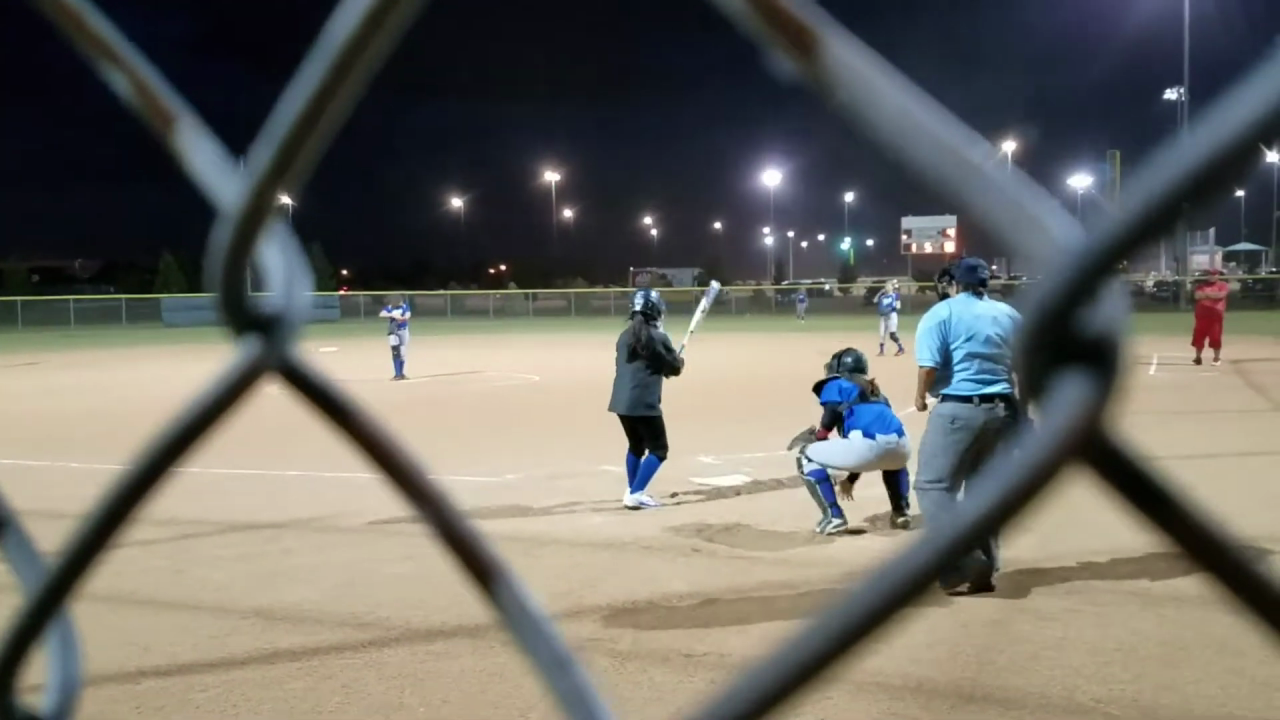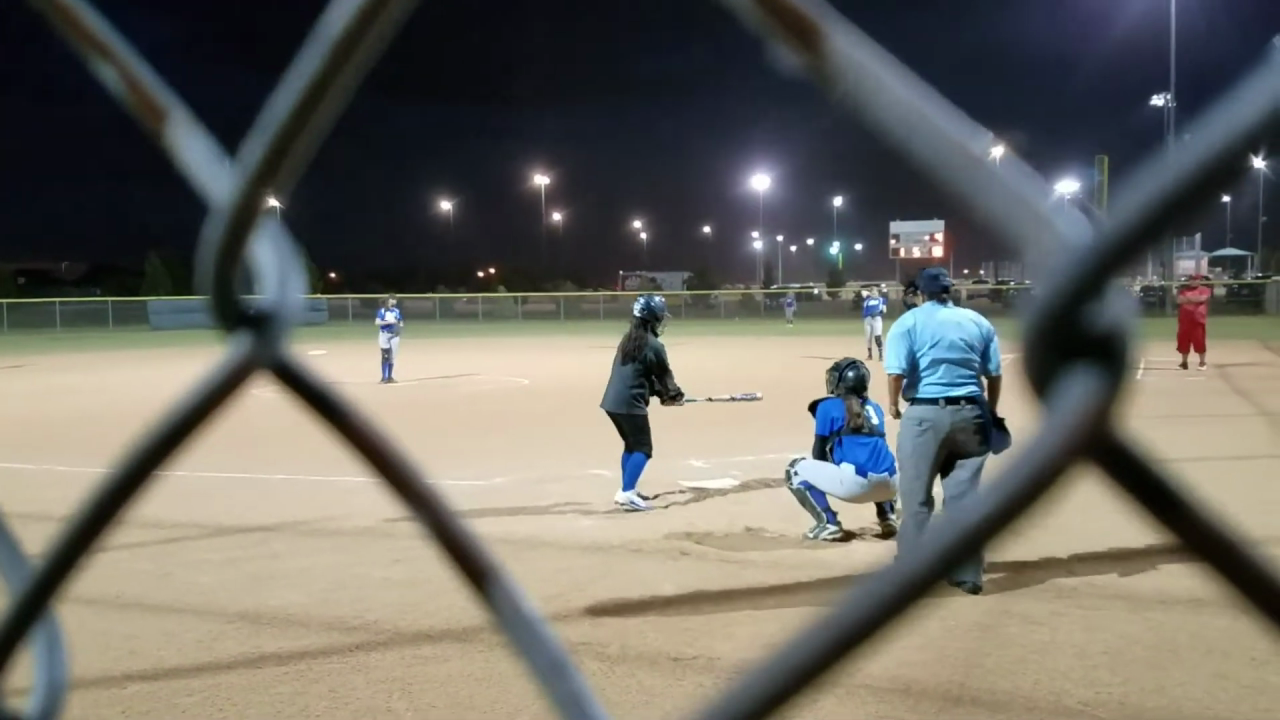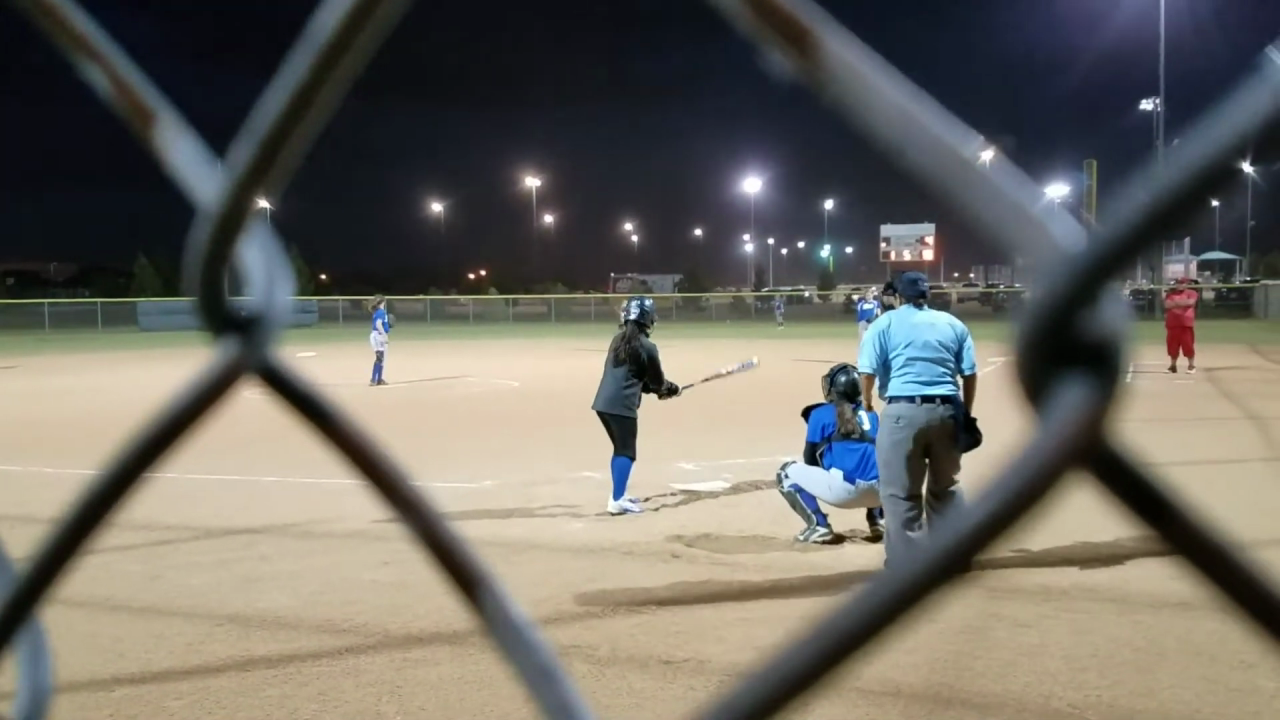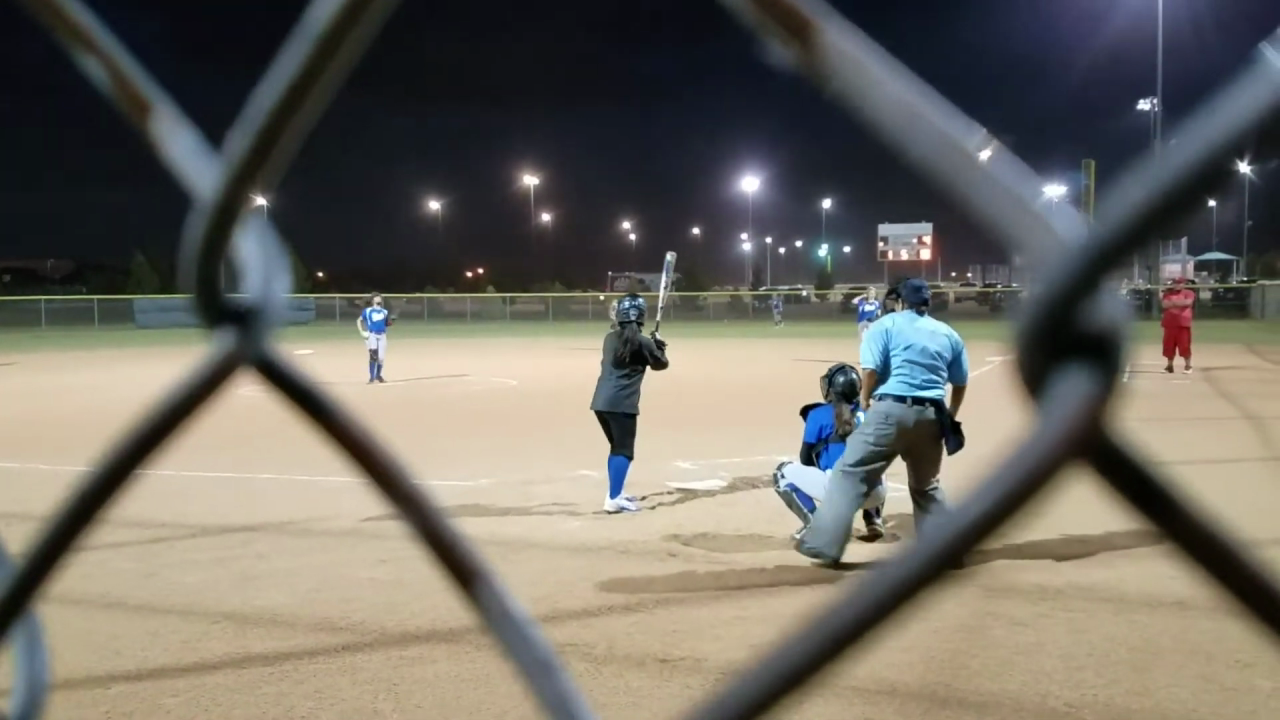
dt=0.5s
person 1, frame 1
left shoulder: (942, 313)
right shoulder: (1011, 316)
left elbow: (929, 366)
left wrist: (920, 396)
right wrist: (1021, 411)
left hip: (957, 410)
right hip: (1001, 411)
left knee: (933, 484)
left ankle: (961, 561)
right ankle: (983, 569)
person 1, frame 2
left shoulder: (909, 321)
right shoulder: (978, 322)
left elbow: (896, 372)
right elbow: (994, 374)
left wrist: (893, 404)
right wrist: (990, 412)
left hip: (925, 413)
right hip: (970, 413)
left knee: (916, 493)
right knee: (964, 494)
right ankle: (966, 573)
person 1, frame 3
left shoulder: (885, 323)
right shoulder: (953, 324)
left elbow: (868, 371)
right elbow: (970, 374)
left wrist: (867, 399)
right wrist: (966, 412)
left hip: (903, 411)
right hip: (946, 410)
left knee: (900, 491)
right knee: (944, 486)
person 1, frame 4
left shoulder: (886, 325)
right shoulder: (949, 334)
left elbow: (871, 369)
right elbow: (961, 383)
left wrist: (866, 399)
right wrist: (949, 416)
left hip: (891, 410)
right hip: (931, 415)
left knee: (851, 474)
right knee: (927, 486)
left ankle: (824, 543)
person 2, frame 1
left shoulder: (624, 336)
right shoulder: (658, 338)
right elbow: (675, 368)
right wrist: (679, 361)
left hip: (622, 402)
right hip: (644, 404)
left knee: (636, 446)
right knee: (658, 450)
left ankle: (633, 490)
right ankle: (635, 494)
person 2, frame 2
left shoulder: (629, 338)
right shoulder: (654, 346)
right elbow: (663, 375)
left wrist: (661, 393)
right wrist: (675, 394)
left hip: (613, 401)
right hip: (630, 403)
left knee: (631, 445)
right knee: (643, 449)
left ankle: (628, 490)
right ankle: (626, 493)
person 2, frame 3
left shoulder: (618, 340)
right shoulder: (646, 347)
right elbow: (656, 378)
left wrist: (657, 389)
right wrist: (670, 389)
left hip: (604, 402)
right hip: (621, 405)
left knee: (620, 450)
right knee: (626, 453)
left ankle: (618, 495)
right ankle: (617, 501)
person 2, frame 4
left shoulder: (610, 338)
right shoulder: (643, 342)
right elbow: (661, 363)
right wrist: (658, 345)
left hip: (601, 401)
right hip: (621, 404)
left knee: (616, 448)
right knee: (624, 451)
left ankle: (615, 494)
right ankle: (614, 499)
person 3, frame 1
left shoulder: (833, 384)
right shoulder: (873, 390)
left elbow: (832, 413)
left wrist: (819, 435)
right wrist: (851, 478)
left hip: (866, 443)
right hip: (900, 447)
left knee: (807, 455)
left ankle: (833, 517)
right ankle: (901, 511)
person 3, frame 2
left shoulder: (827, 406)
right shoulder: (874, 408)
left elbow: (819, 453)
left hip: (855, 483)
right hip: (889, 485)
left knee: (796, 470)
left ankle: (828, 524)
right ankle: (887, 518)
person 3, frame 3
left shoulder: (821, 413)
right shoulder: (869, 414)
left elbow: (809, 458)
left hip: (844, 489)
right hip: (877, 491)
left knee: (786, 472)
left ankle: (819, 526)
right ankle: (876, 522)
person 3, frame 4
left shoulder: (819, 413)
left elbow: (806, 459)
left wrist: (820, 466)
right hip: (874, 493)
left knee: (783, 472)
right ankle: (874, 522)
